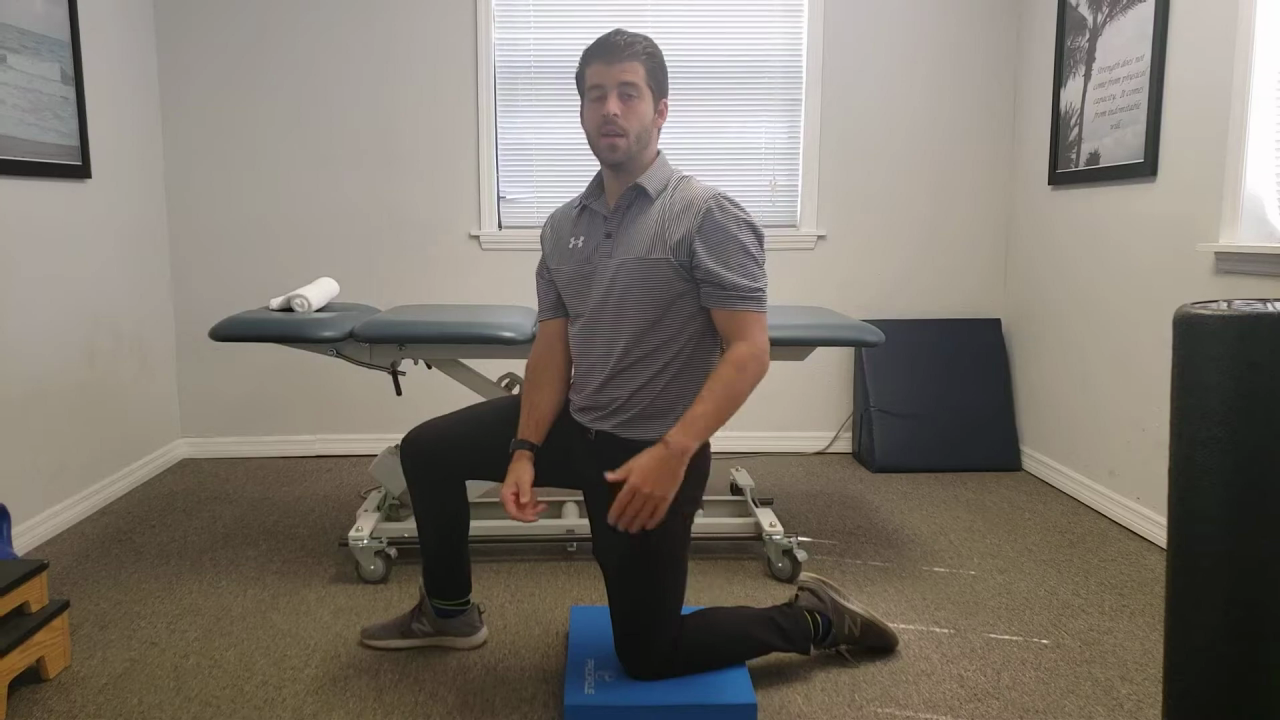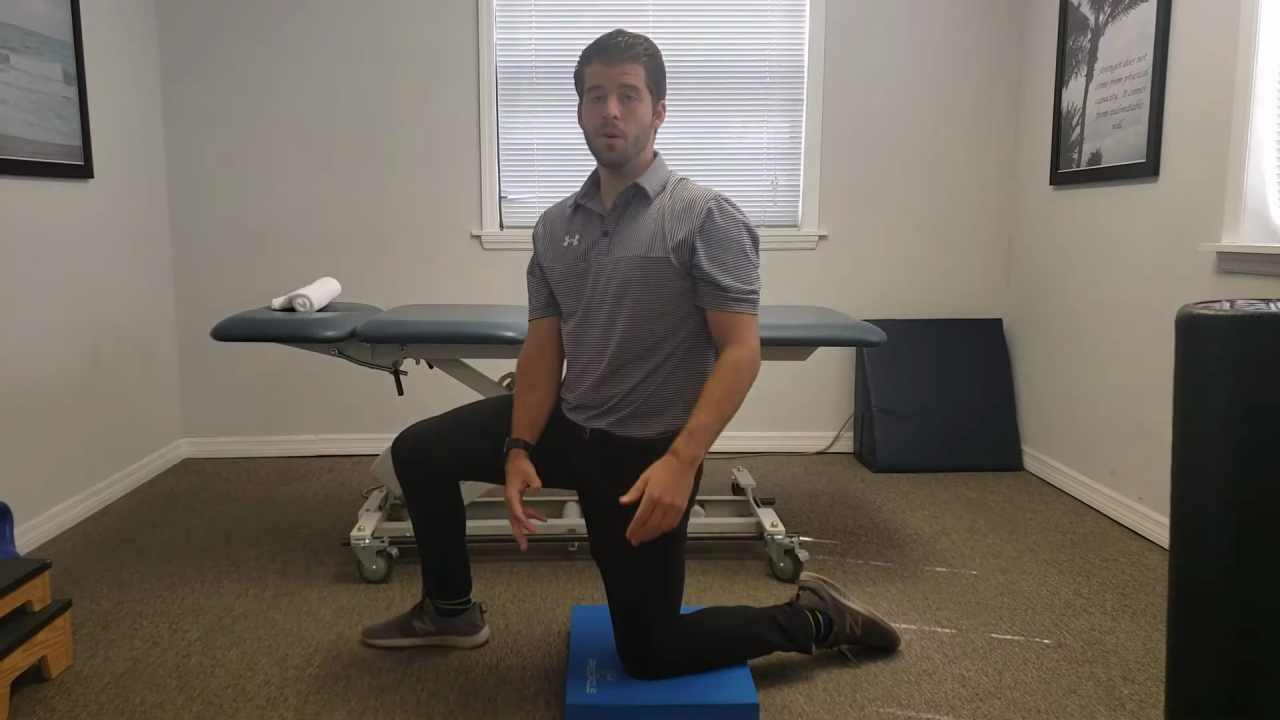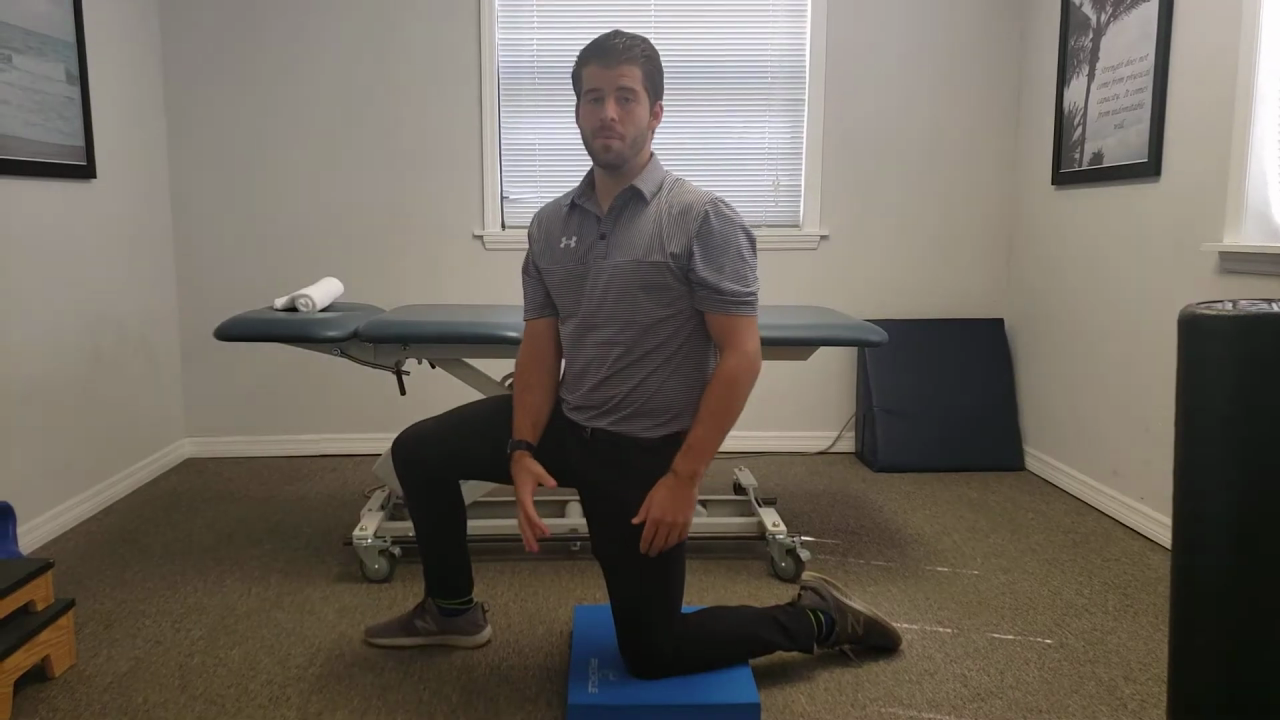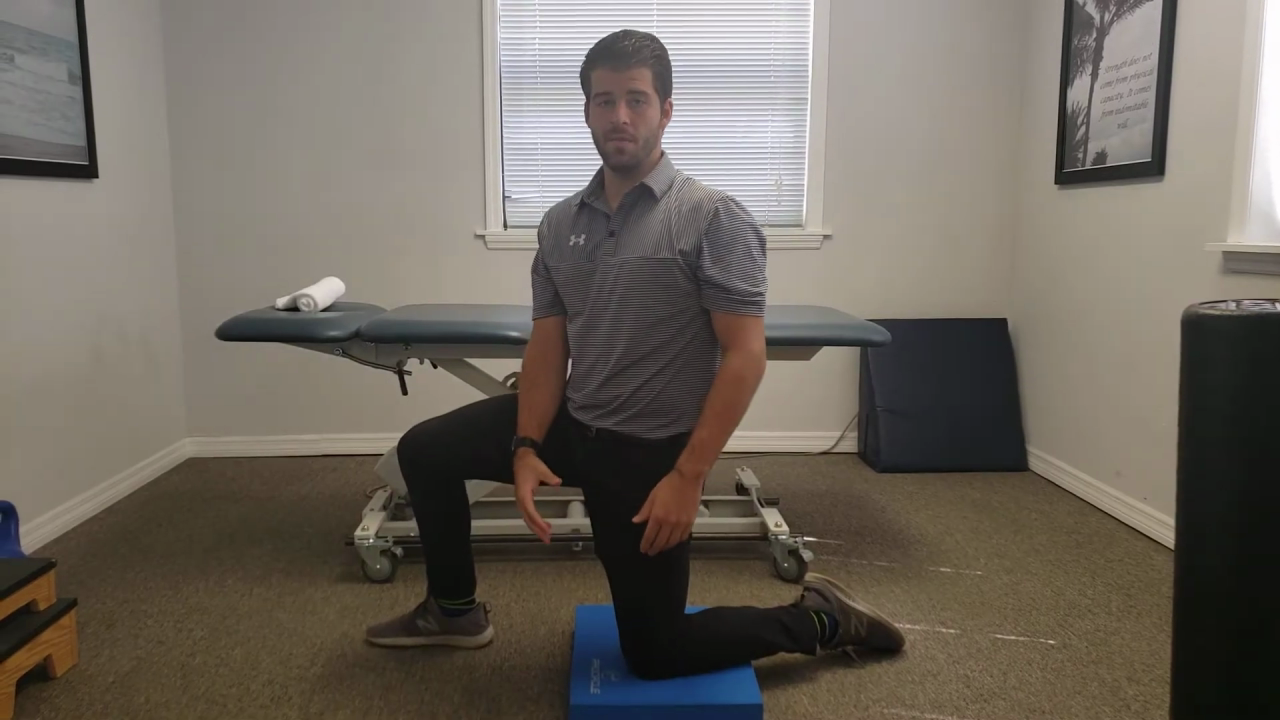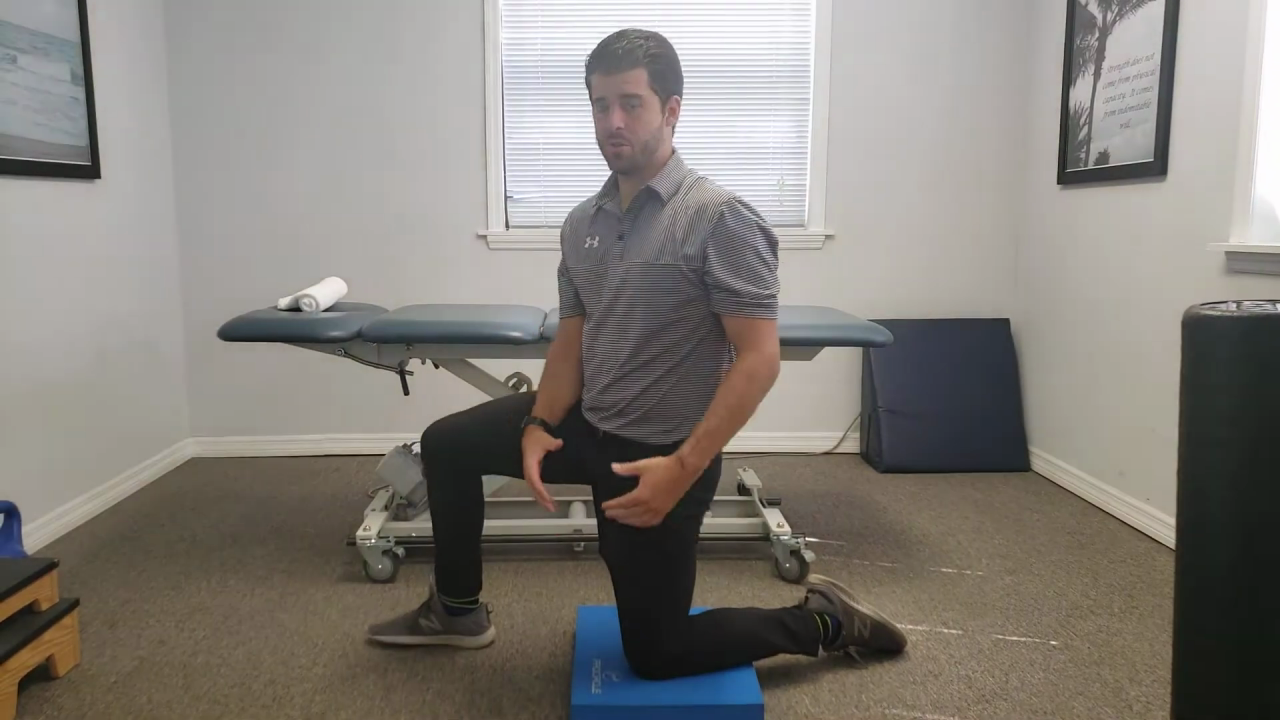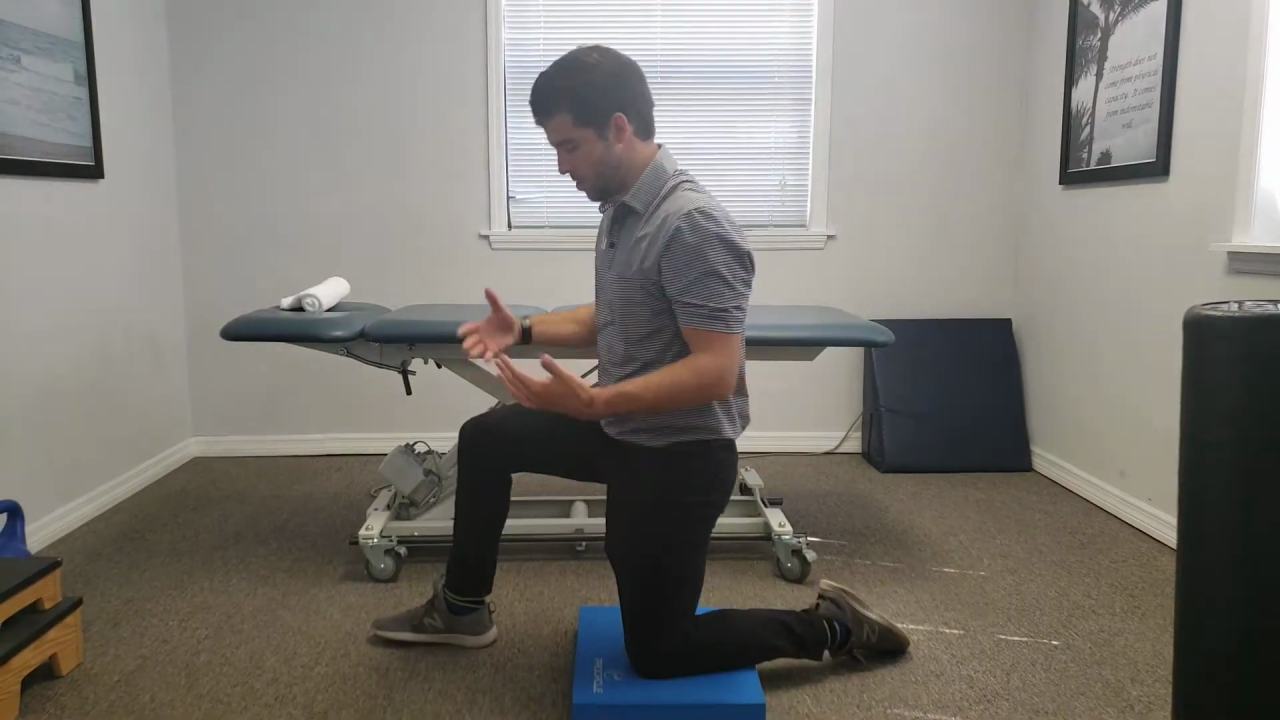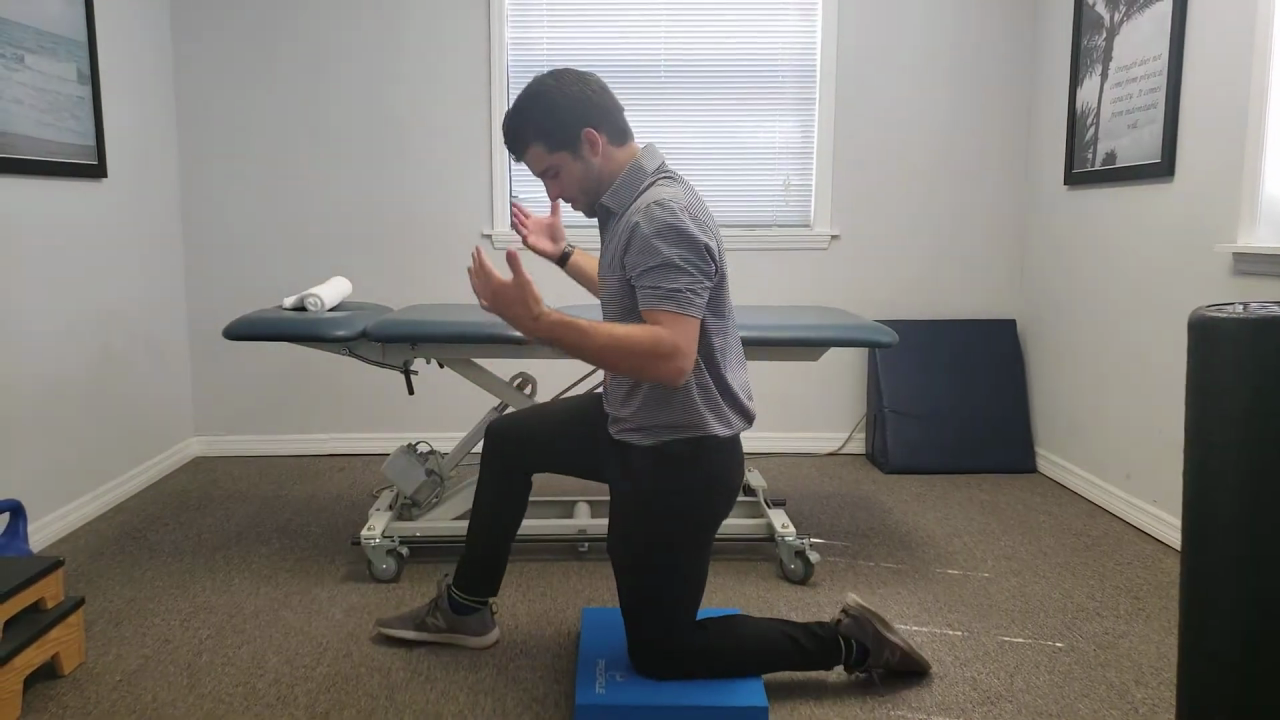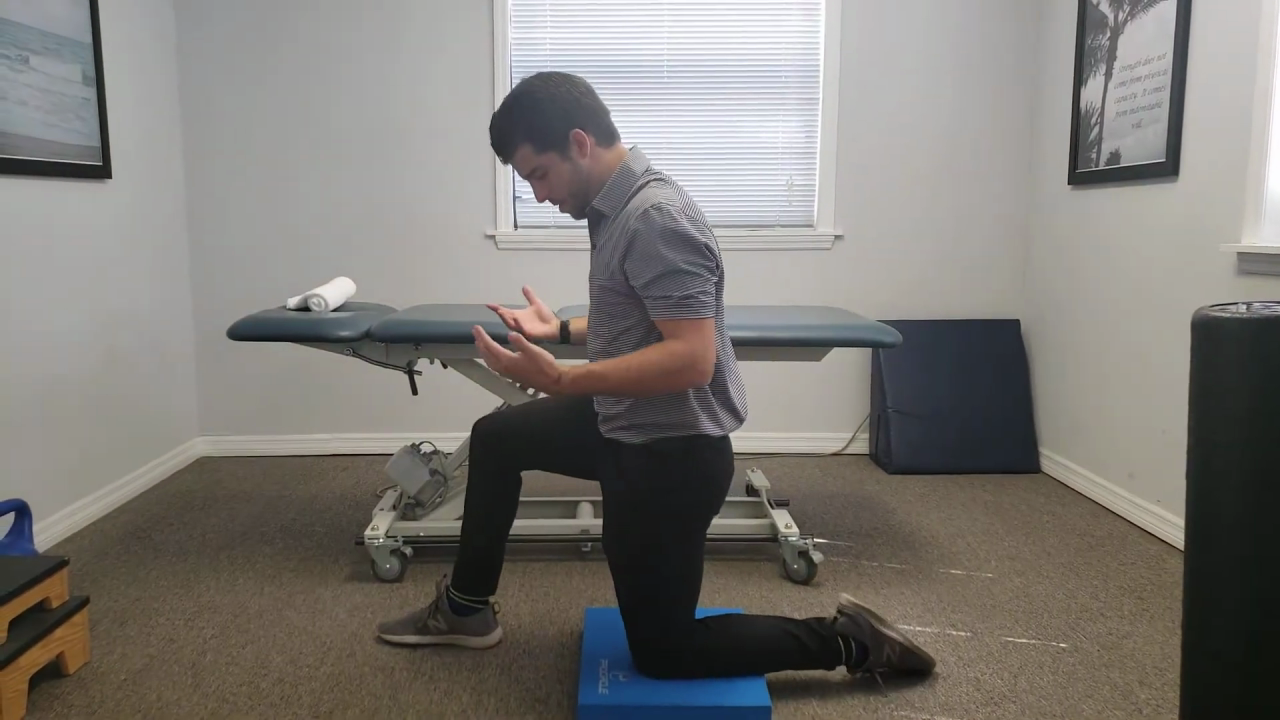
dt=0.5s
person 1, frame 1
left shoulder: (707, 215)
right shoulder: (562, 226)
left elbow: (748, 351)
right elbow: (552, 348)
left wrist: (674, 452)
right wrist: (525, 451)
left hip: (651, 449)
right hip: (577, 428)
left knee: (649, 656)
right knee: (428, 449)
left ankle: (814, 618)
right ankle: (449, 611)
person 1, frame 2
left shoulder: (705, 217)
right shoulder: (555, 225)
left elbow: (740, 352)
right elbow: (543, 347)
left wrist: (681, 460)
right wrist: (519, 450)
left hip: (644, 451)
right hip: (569, 425)
left knee: (650, 653)
right knee: (418, 451)
left ankle: (816, 617)
right ankle: (450, 610)
person 1, frame 3
left shoulder: (701, 219)
right shoulder: (550, 224)
left elbow: (741, 356)
right elbow: (540, 347)
left wrist: (684, 476)
right wrist: (522, 452)
left hip: (647, 451)
right hip: (569, 424)
left knee: (652, 653)
right knee: (419, 450)
left ankle: (816, 618)
right ankle: (452, 609)
person 1, frame 4
left shoulder: (712, 218)
right shoulder: (560, 223)
left elbow: (744, 357)
right elbow: (548, 345)
left wrist: (687, 476)
right wrist: (526, 448)
left hip: (651, 451)
right hip: (574, 424)
left knee: (654, 653)
right knee: (424, 451)
left ankle: (820, 619)
right ankle: (454, 610)
person 1, frame 5
left shoulder: (720, 218)
right shoulder: (583, 222)
left elbow: (759, 359)
right elbow: (572, 339)
left wrist: (684, 467)
right wrist: (539, 426)
left hip: (660, 453)
right hip: (590, 426)
left knee: (656, 654)
right knee: (447, 444)
left ankle: (823, 621)
right ankle: (458, 609)
person 1, frame 6
left shoulder: (691, 224)
right shoulder: (622, 211)
left elbow: (713, 373)
left wrist: (590, 402)
right wrist: (526, 329)
left hip: (680, 458)
right hip: (624, 431)
left knee: (658, 651)
right knee: (484, 439)
left ankle: (830, 627)
right ankle: (462, 608)
person 1, frame 7
left shoulder: (660, 217)
right shoulder: (637, 199)
left elbow: (670, 355)
left wrist: (540, 322)
right wrist: (562, 254)
left hip: (682, 456)
right hip: (638, 427)
left knee: (660, 651)
right knee: (508, 439)
left ankle: (847, 640)
right ankle: (465, 608)
person 1, frame 8
left shoulder: (657, 219)
right shoulder: (619, 207)
left elbow: (692, 359)
left wrist: (560, 380)
right wrist: (559, 329)
left hip: (672, 454)
right hip: (627, 425)
left knee: (662, 651)
right knee: (495, 439)
left ankle: (846, 639)
right ankle: (465, 608)
